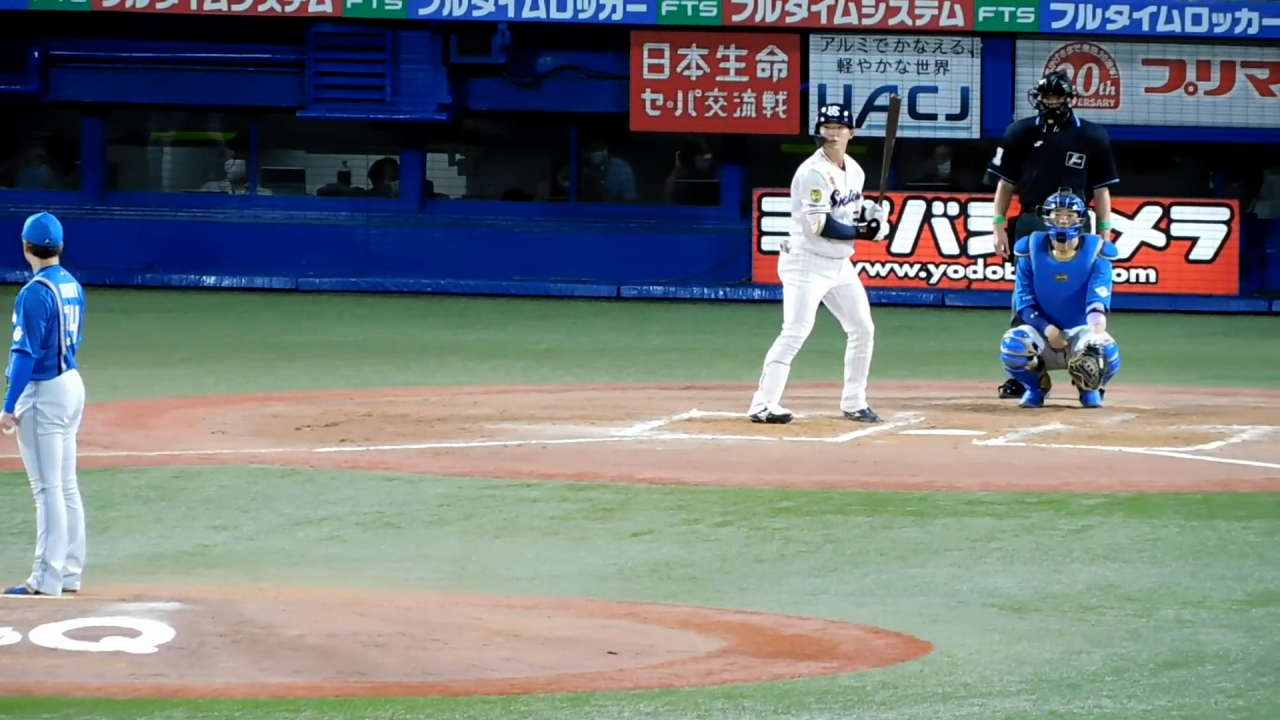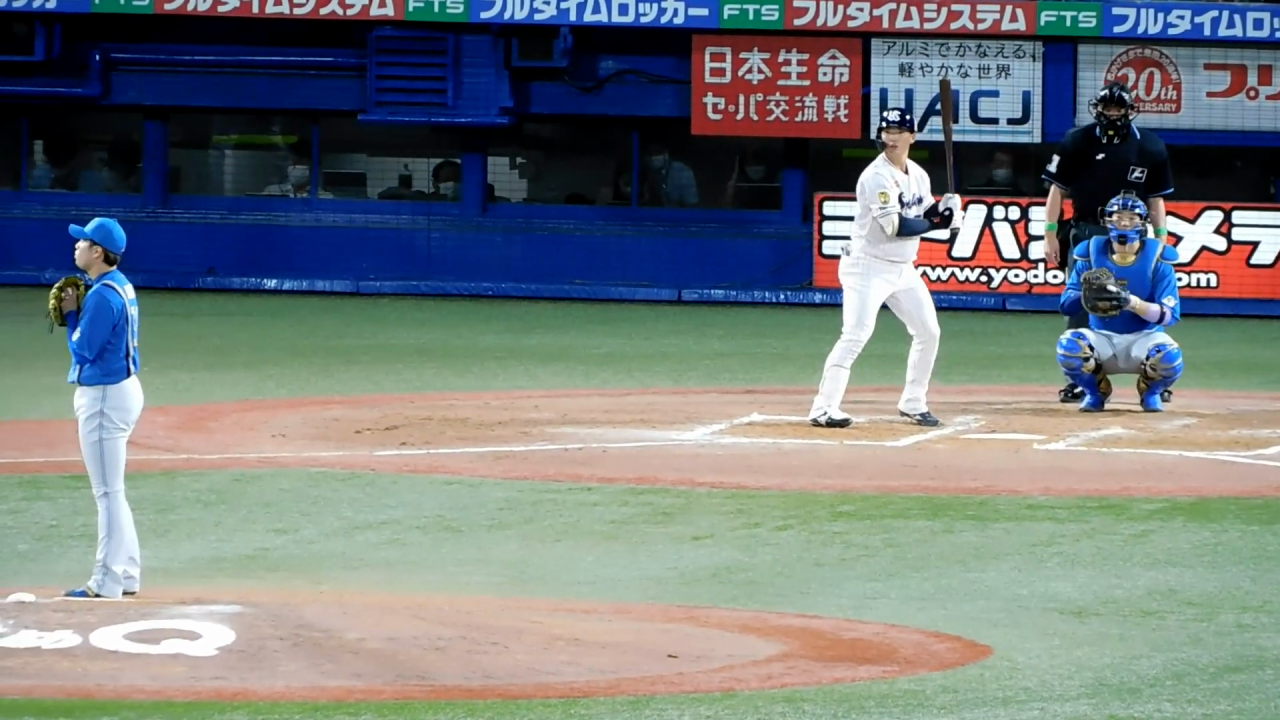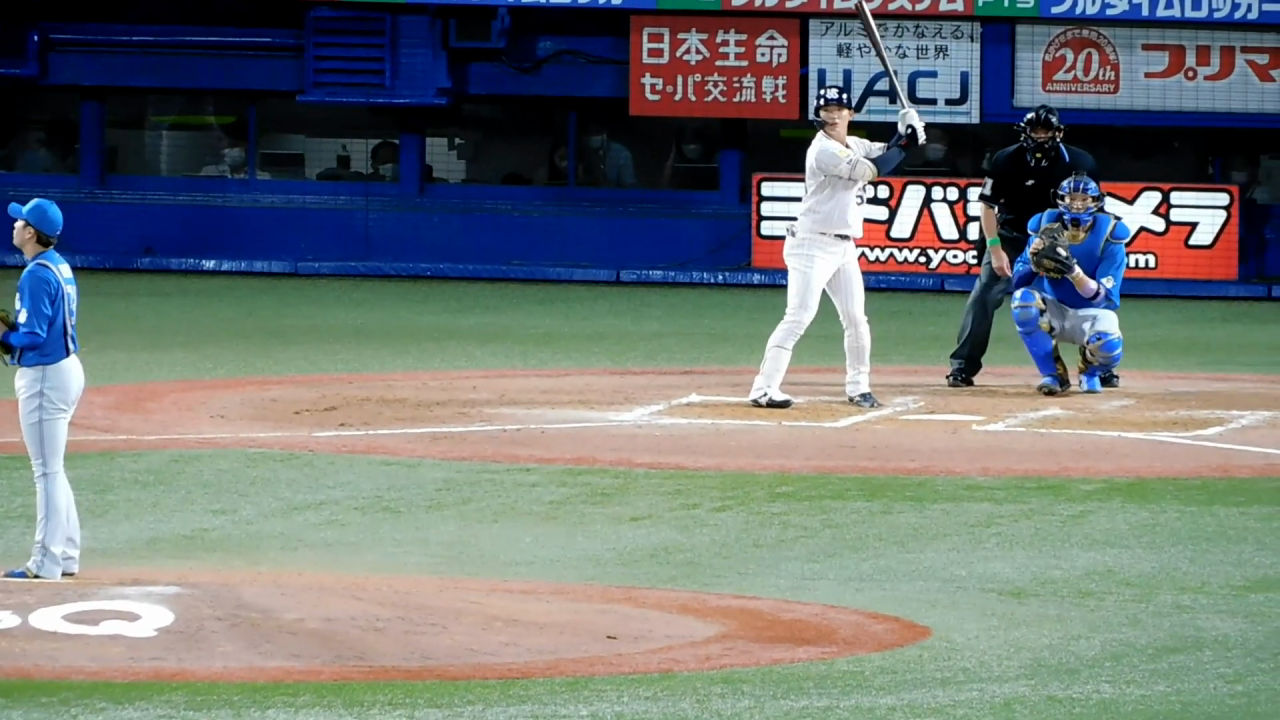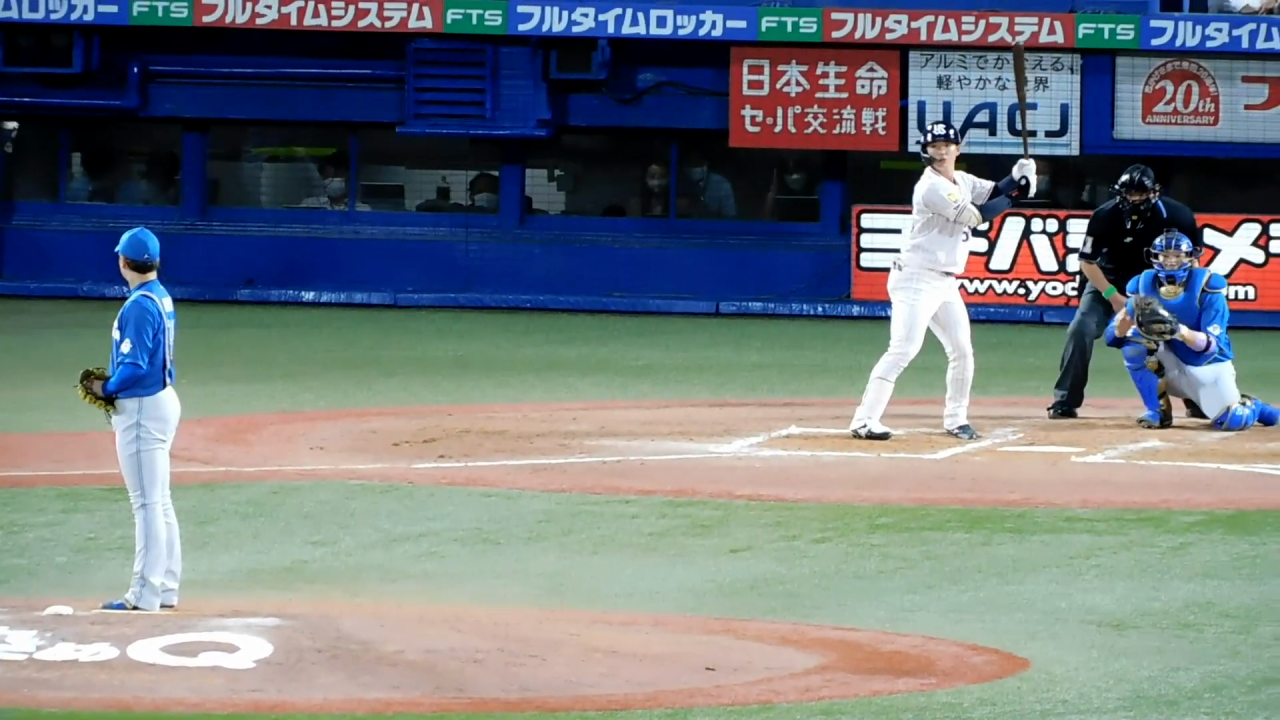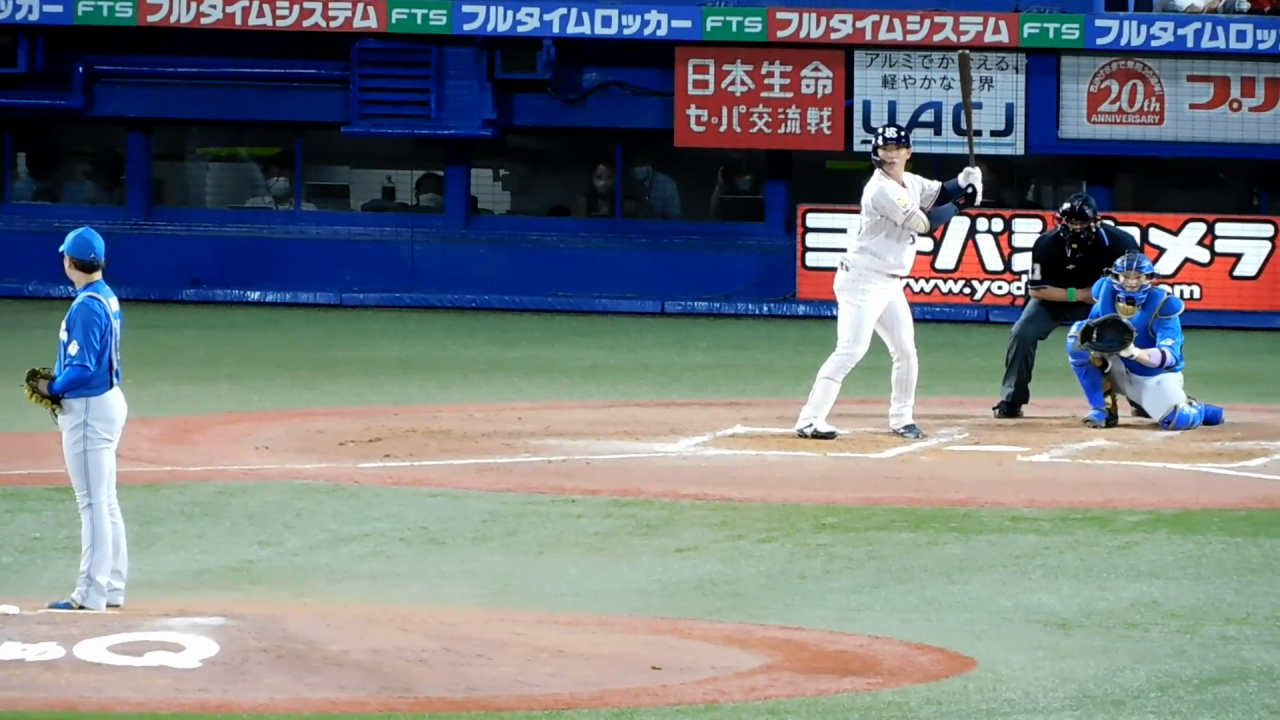
dt=1s
person 1, frame 1
left shoulder: (35, 292)
right shoulder: (72, 285)
left hip: (43, 393)
right hip: (70, 384)
left knee: (47, 488)
right knee: (66, 486)
left ankle: (48, 579)
right ankle: (69, 572)
person 1, frame 2
left shoulder: (102, 294)
right shoulder: (118, 285)
left elbow: (82, 351)
left wrist: (71, 313)
right wrist: (74, 312)
left hip: (104, 396)
right hip: (120, 390)
left knee: (108, 492)
right knee: (112, 490)
left ankle: (108, 583)
right ankle: (127, 573)
person 1, frame 3
left shoulder: (36, 274)
right shoulder: (59, 266)
left elbow: (33, 335)
left hip: (45, 377)
right hip: (65, 369)
left knee: (46, 471)
right knee: (52, 470)
left ankle: (47, 564)
right ankle: (65, 555)
person 1, frame 4
left shoulder: (138, 305)
right shoulder: (162, 297)
left elbow: (133, 365)
left wrist: (105, 388)
right wrist: (114, 385)
left hip: (143, 408)
right hip: (161, 399)
left knee: (146, 503)
right knee: (159, 501)
left ankle: (146, 594)
right ankle: (165, 587)
person 1, frame 5
left shoulder: (86, 306)
right shoulder: (108, 298)
left elbow: (81, 367)
left wrist: (51, 388)
right wrist: (59, 383)
left hip: (89, 408)
right hip: (107, 400)
left knee: (93, 502)
right knee: (106, 500)
left ankle: (92, 594)
right ankle: (112, 587)
person 2, frame 1
left shoulder: (854, 170)
right shoulder: (813, 172)
right elbow: (821, 225)
left wrist: (870, 213)
right wrist: (863, 232)
left hip: (840, 264)
right hip: (806, 262)
left knee: (862, 328)
right knee: (795, 332)
left ankle: (854, 402)
right ankle: (763, 405)
person 2, frame 2
left shoulder: (918, 175)
right shoulder: (876, 176)
left elbow: (924, 214)
right elbow: (895, 226)
left wrist: (942, 211)
right wrist: (938, 222)
left hip: (904, 268)
right hip: (868, 266)
left knee: (928, 332)
right knee: (855, 336)
left ankle: (914, 403)
right ankle: (823, 409)
person 2, frame 3
left shoulder: (854, 144)
right shoulder: (824, 150)
left elbow: (886, 153)
right elbow: (871, 171)
left wrist: (904, 133)
right wrist: (906, 144)
left hip: (844, 246)
right hip: (812, 244)
left knee: (855, 319)
right knee: (798, 317)
left ankle: (858, 386)
right ankle: (764, 389)
person 2, frame 4
left shoulder: (962, 180)
right shoulder: (931, 187)
left elbow: (993, 192)
right elbow: (977, 216)
left wrist: (1016, 177)
right wrist: (1016, 194)
left hip: (946, 281)
right hip: (917, 279)
left knee: (962, 351)
right knee: (902, 350)
left ankle: (956, 419)
right ankle: (865, 420)
person 2, frame 5
left shoulder: (910, 182)
right shoulder: (881, 189)
left elbow: (941, 193)
right elbow: (924, 223)
left wrist: (962, 183)
right wrist: (962, 201)
left hip: (890, 282)
right hip: (863, 279)
left knee: (906, 352)
right knee: (850, 350)
left ankle: (901, 418)
right ankle: (810, 420)
person 3, frame 1
left shoulder: (1092, 136)
right shoulder: (1020, 132)
left elbow: (1101, 190)
right elbow: (1005, 183)
left wrist: (1104, 234)
right wrist: (999, 226)
right hip: (1031, 225)
person 3, frame 2
left shoulder: (1150, 146)
right shoulder: (1077, 141)
left elbow: (1156, 199)
right elbow: (1058, 190)
left wrist: (1160, 239)
right wrist: (1051, 234)
right hip: (1086, 232)
person 3, frame 3
left shoulder: (1080, 163)
right shoulder: (1005, 160)
right elbow: (988, 206)
right wrist: (995, 250)
right hip: (1012, 236)
right knee: (985, 296)
right ankle: (962, 366)
person 3, frame 4
left shoulder: (1178, 215)
right shoulder: (1105, 216)
right elbow: (1087, 262)
right wrist: (1113, 297)
right hip: (1111, 280)
right knee: (1081, 329)
left ankle: (1197, 401)
right ankle: (1065, 401)
person 3, frame 5
left shoulder: (1120, 242)
right shoulder: (1047, 244)
right elbow: (1036, 289)
right wrist: (1077, 294)
right hip: (1055, 298)
right knee: (1022, 333)
right ankle: (1011, 401)
person 4, frame 1
left shoulder: (1096, 253)
right shoulder: (1031, 250)
left elbow: (1098, 303)
right elbow: (1024, 304)
left wrist: (1096, 339)
right wrist: (1050, 331)
left hip: (1082, 332)
right hip: (1042, 332)
left knee: (1107, 353)
right knee: (1011, 345)
left ankle: (1090, 388)
right ankle: (1036, 387)
person 4, frame 2
left shoulder: (1158, 258)
right shoulder: (1091, 254)
left elbow: (1170, 314)
right elbow: (1066, 304)
left wrist: (1132, 302)
right wrist: (1089, 293)
left hip: (1144, 338)
right hip: (1102, 337)
left knee: (1170, 357)
right knee: (1068, 346)
left ankle: (1150, 391)
right ankle: (1096, 391)
person 4, frame 3
left shoulder: (1109, 236)
right shoulder: (1046, 226)
left elbow: (1103, 297)
right elbow: (1017, 281)
left wrist: (1074, 271)
right wrist: (1034, 264)
left hip: (1093, 314)
right hip: (1056, 309)
left knee: (1109, 348)
right knee: (1022, 298)
left ankle: (1089, 372)
right ankle: (1053, 374)
person 4, frame 4
left shoulder: (1207, 288)
right shoulder: (1144, 286)
left elbow: (1213, 345)
right elbow: (1112, 337)
left wrist: (1180, 331)
right wrist: (1122, 326)
left hip: (1208, 367)
right hip: (1171, 369)
left knee: (1233, 420)
right knee: (1135, 338)
left ankle: (1253, 407)
right ankle: (1157, 411)
person 4, frame 5
left shoulder: (1162, 306)
right shoulder: (1106, 295)
left elbow: (1170, 357)
left wrist: (1134, 352)
left hip: (1156, 376)
right hip: (1119, 372)
left knee: (1180, 420)
right knee: (1079, 331)
left ankle: (1199, 410)
right ankle: (1102, 409)
